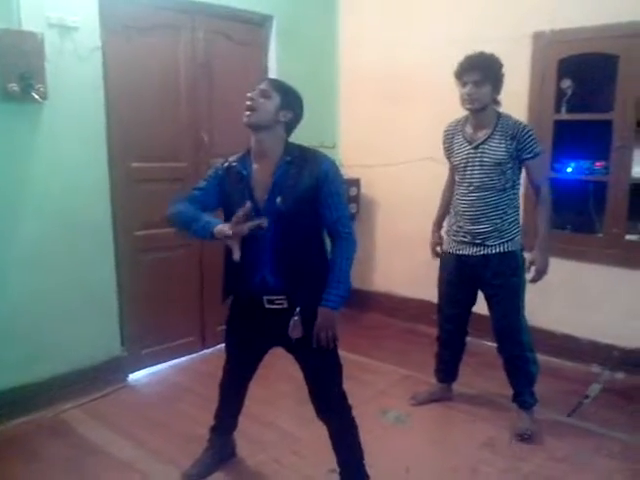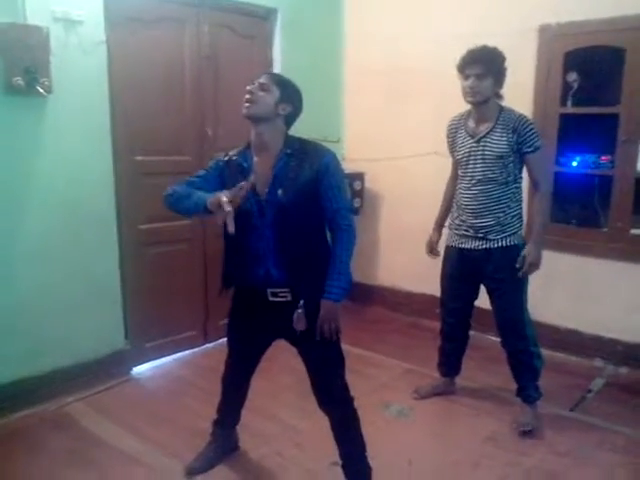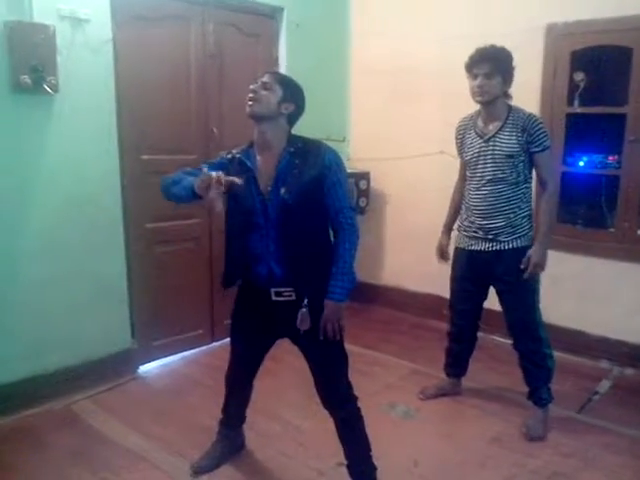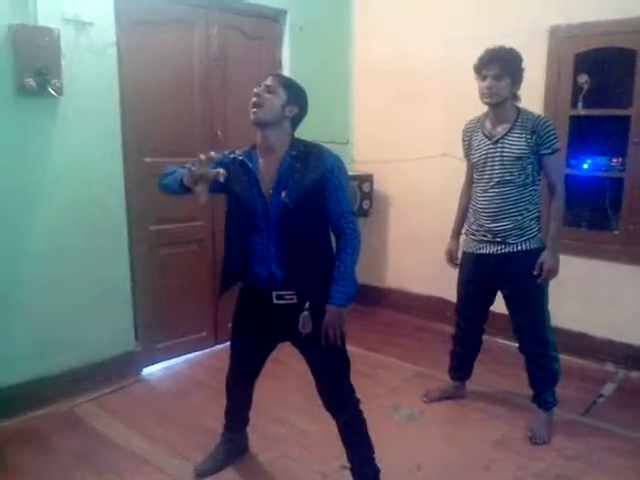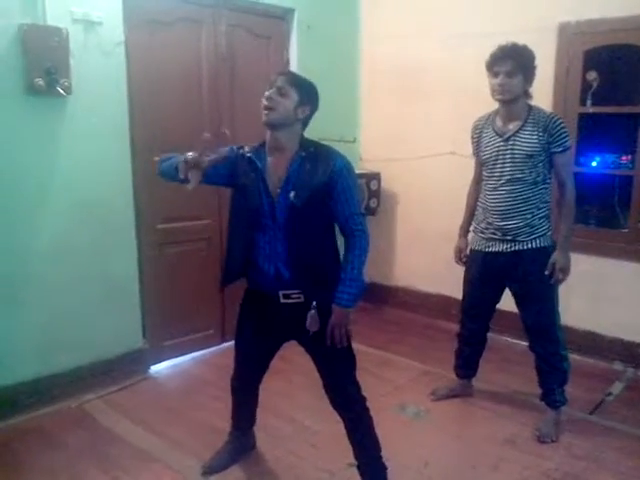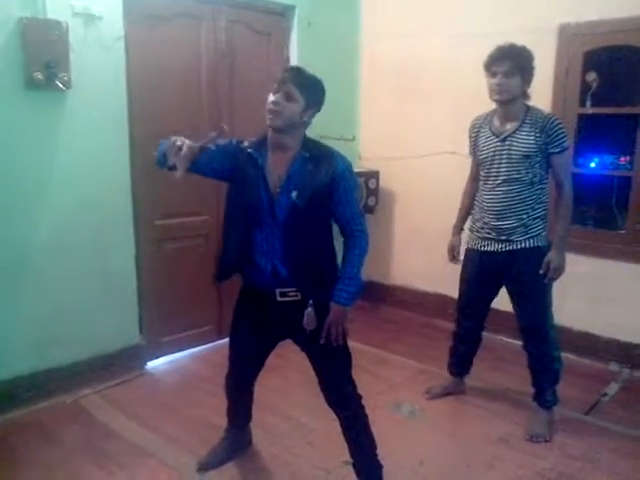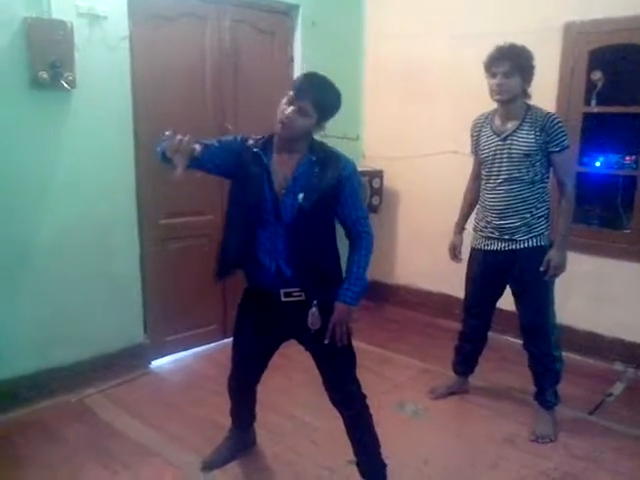
dt=0.2s
person 1, frame 1
left shoulder: (317, 169)
right shoulder: (229, 172)
left elbow: (343, 237)
right elbow: (179, 210)
left wrist: (330, 303)
right wrist: (217, 228)
left hip: (304, 307)
right hip: (248, 306)
left knee: (330, 402)
right knee: (232, 381)
right ankle: (221, 443)
person 1, frame 2
left shoulder: (317, 161)
right shoulder: (230, 165)
left elbow: (343, 230)
right elbow: (174, 195)
left wrist: (332, 296)
right wrist: (212, 200)
left hip: (307, 299)
right hip: (251, 299)
left knee: (333, 394)
right knee: (235, 374)
right ankle: (223, 436)
person 1, frame 3
left shoulder: (320, 160)
right shoulder: (233, 163)
left elbow: (347, 229)
right elbow: (170, 185)
left wrist: (336, 295)
right wrist: (200, 184)
left hip: (310, 299)
right hip: (255, 297)
left knee: (337, 394)
right knee: (238, 375)
right ankle: (230, 436)
person 1, frame 4
left shoulder: (322, 164)
right shoulder: (235, 165)
left elbow: (348, 234)
right elbow: (166, 179)
left wrist: (337, 301)
right wrist: (191, 177)
left hip: (311, 303)
right hip: (255, 301)
left knee: (339, 398)
right knee: (239, 379)
right ankle: (233, 439)
person 1, frame 5
left shoulder: (331, 166)
right shoulder: (242, 161)
left elbow: (356, 235)
right elbow: (168, 167)
left wrist: (343, 301)
right wrist: (187, 164)
left hip: (316, 302)
right hip: (261, 301)
left knee: (346, 397)
right knee: (244, 379)
right ankle: (241, 437)
person 1, frame 6
left shoulder: (331, 167)
right shoulder: (241, 155)
left elbow: (356, 235)
right elbow: (169, 155)
left wrist: (342, 300)
right wrist: (178, 151)
left hip: (312, 301)
right hip: (257, 299)
left knee: (342, 395)
right knee: (238, 377)
right ankle: (237, 434)
person 1, frame 7
left shoulder: (337, 169)
right shoulder: (244, 153)
left elbow: (361, 236)
right elbow: (190, 152)
left wrist: (347, 299)
right wrist: (177, 149)
left hip: (316, 301)
right hip: (260, 299)
left knee: (346, 395)
right knee: (241, 378)
right ankle: (241, 433)
person 2, frame 1
left shoulder: (517, 133)
right shoulder: (452, 133)
left elbow: (541, 191)
left wrist: (541, 247)
right wrist: (437, 227)
left hip: (502, 252)
right hip: (457, 249)
left knee: (511, 331)
right knee: (449, 322)
left ankle: (525, 406)
right ankle: (444, 384)
person 2, frame 2
left shoulder: (519, 127)
right shoulder: (455, 127)
left elbow: (541, 186)
left wrist: (535, 242)
right wrist: (437, 226)
left hip: (504, 246)
right hip: (459, 243)
left knee: (514, 325)
right knee: (453, 317)
left ankle: (530, 399)
right ankle: (447, 378)
person 2, frame 3
left shoulder: (528, 125)
right shoulder: (464, 128)
left elbow: (549, 186)
left wrist: (540, 243)
right wrist: (446, 230)
left hip: (513, 247)
right hip: (469, 245)
left knee: (526, 328)
right knee: (461, 318)
left ankle: (540, 403)
right ankle: (453, 379)
person 2, frame 4
left shoulder: (537, 128)
right shoulder: (471, 130)
left elbow: (556, 190)
left wrist: (551, 247)
right wrist: (454, 234)
left hip: (523, 251)
right hip: (477, 248)
left knee: (534, 332)
right knee: (467, 322)
left ankle: (545, 407)
right ankle: (457, 381)
person 2, frame 5
left shoulder: (549, 126)
right shoulder: (481, 127)
left elbow: (567, 189)
left wrist: (563, 247)
right wrist: (463, 232)
left hip: (533, 249)
right hip: (485, 247)
left knee: (543, 331)
right knee: (472, 320)
left ankle: (553, 406)
right ankle: (463, 380)
person 2, frame 6
left shoulder: (547, 126)
right shoulder: (478, 127)
left elbow: (564, 189)
left wrist: (558, 246)
right wrist: (457, 230)
left hip: (528, 249)
right hip: (481, 245)
left knee: (537, 330)
right knee: (467, 317)
left ankle: (545, 405)
right ankle: (456, 378)
person 2, frame 7
left shoulder: (547, 125)
right shoulder: (480, 126)
left elbow: (566, 187)
left wrist: (560, 245)
right wrist: (458, 227)
left hip: (531, 247)
right hip: (485, 244)
left knee: (538, 329)
right knee: (474, 317)
left ankle: (547, 405)
right ankle: (461, 377)
